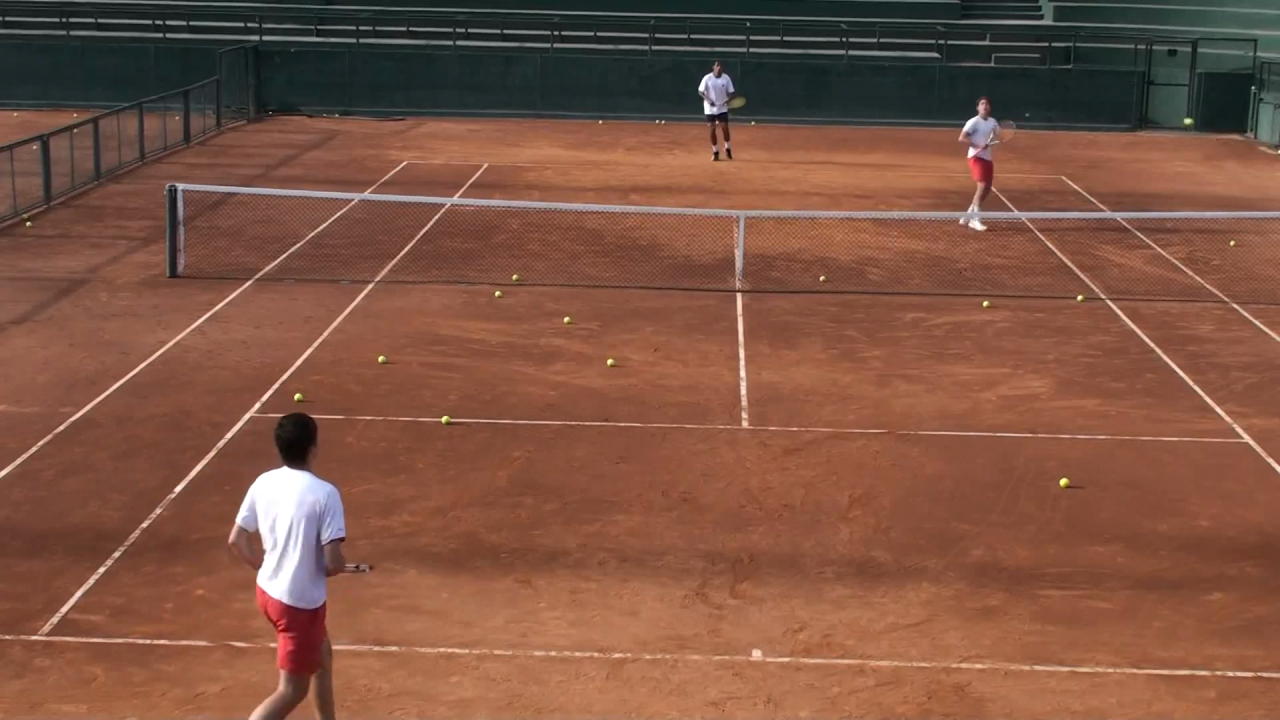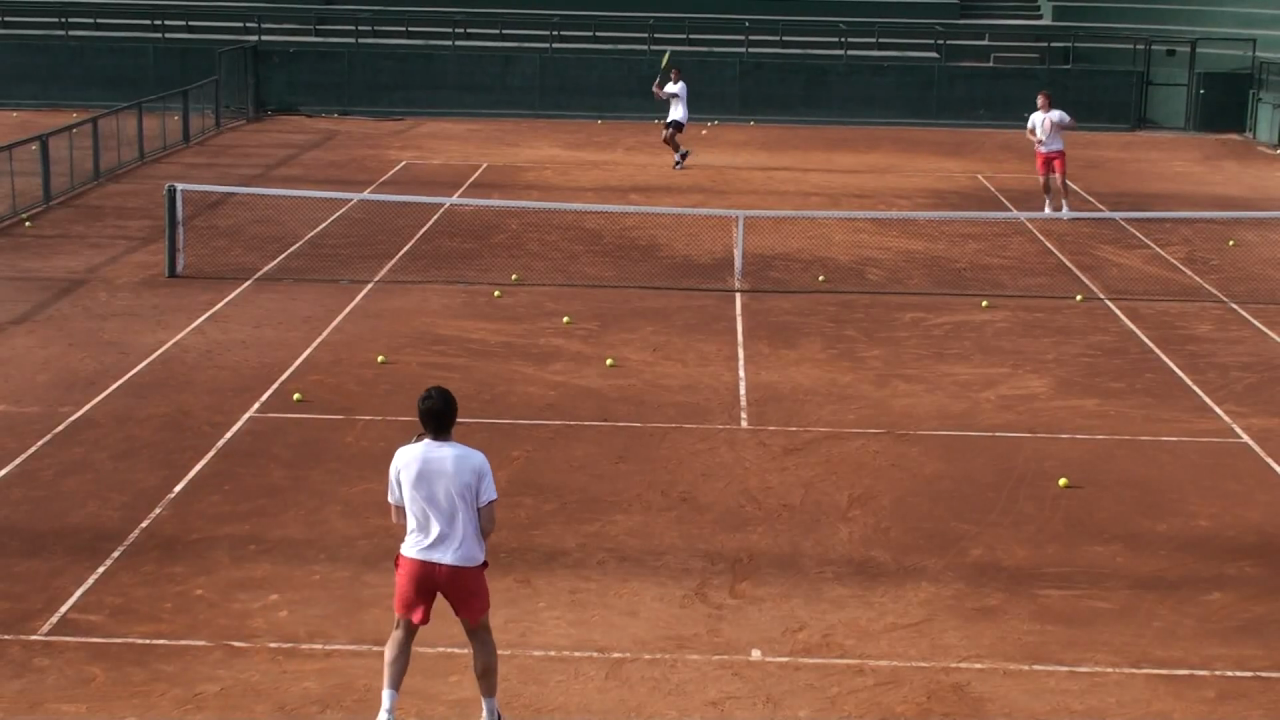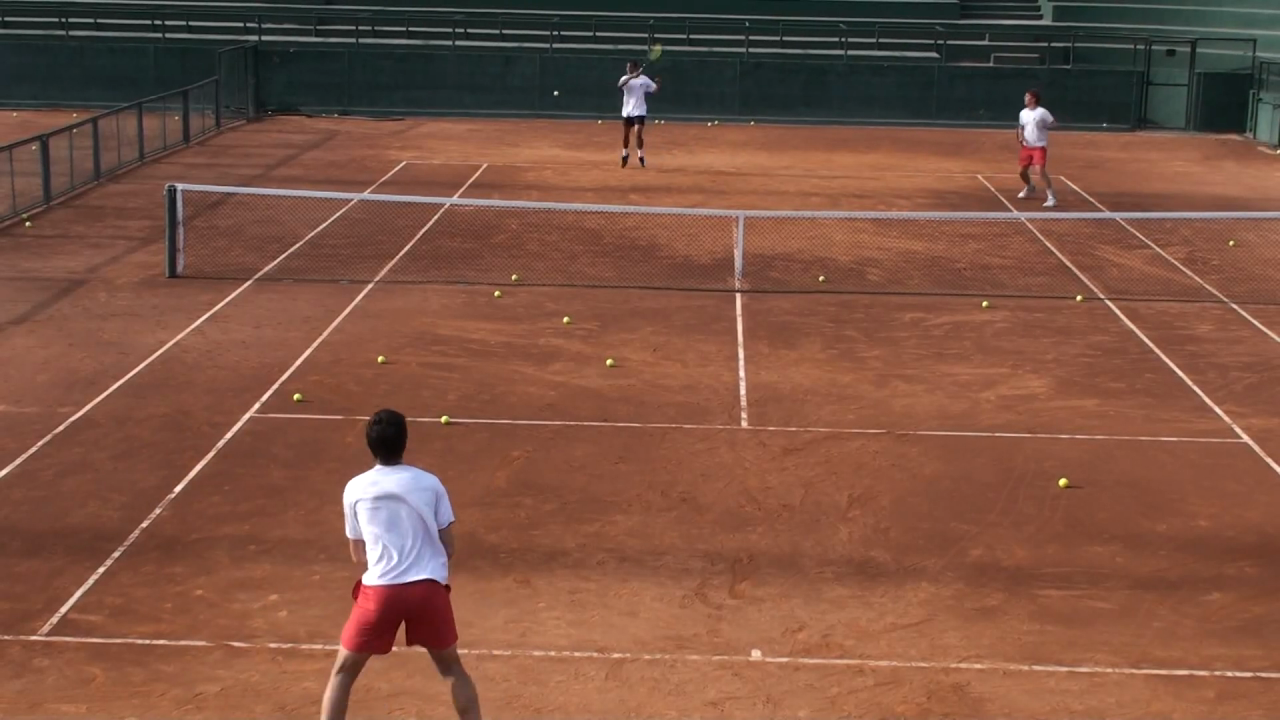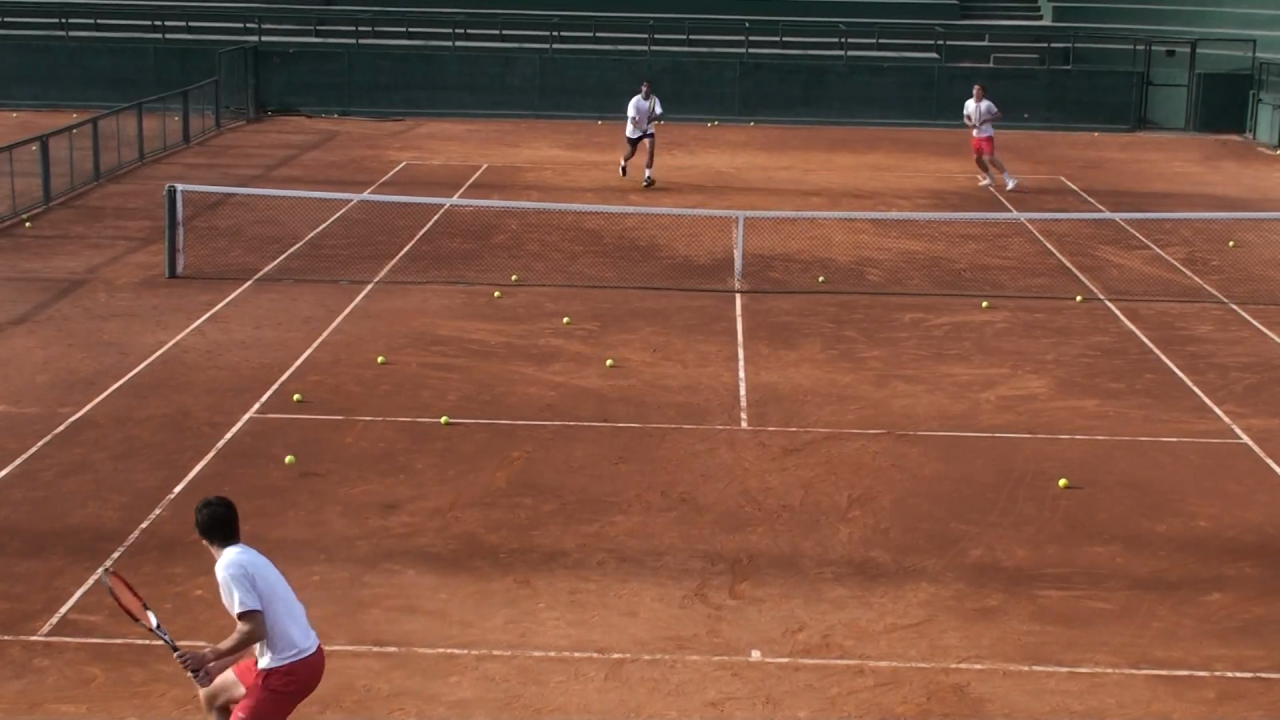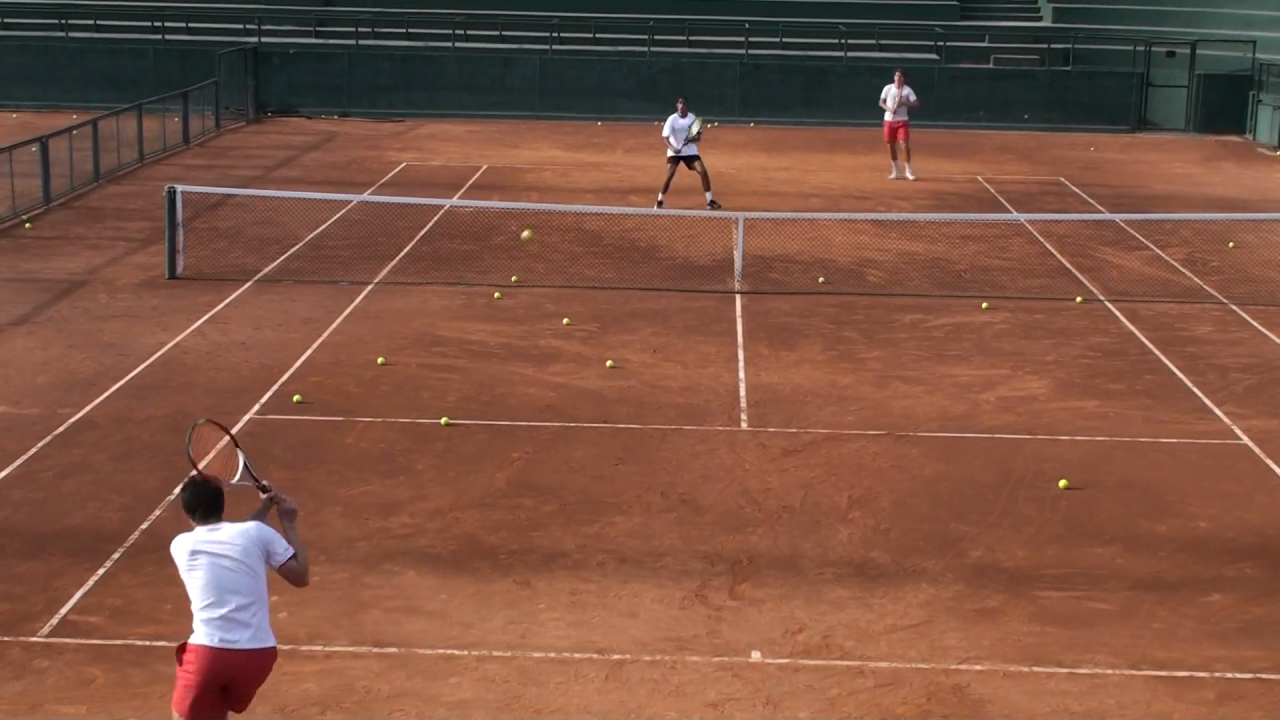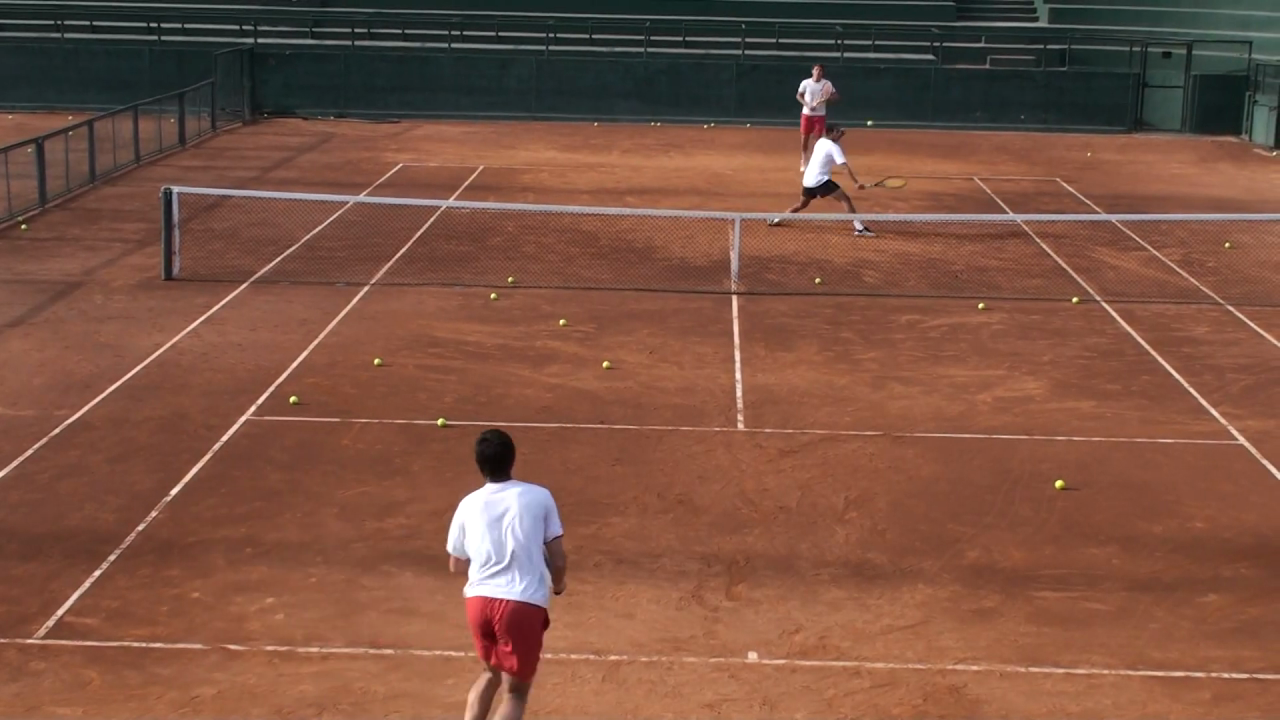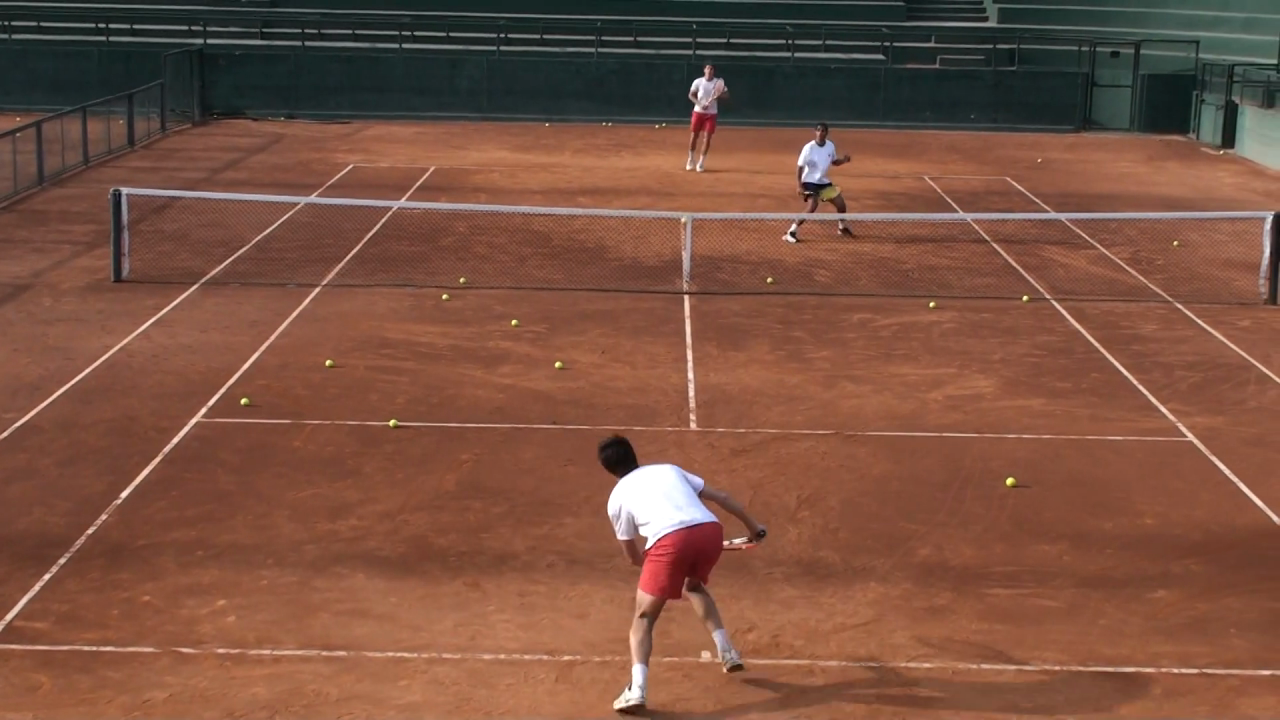
dt=0.7s
person 1, frame 1
left shoulder: (262, 483)
right shoulder: (325, 493)
left elbow: (236, 541)
right elbow: (334, 562)
right wrist: (332, 568)
left hip: (268, 592)
right hip: (301, 602)
left knee: (320, 661)
right knee: (291, 695)
person 1, frame 2
left shoulder: (403, 457)
right shoulder: (475, 461)
left elbow: (398, 516)
right elbow: (487, 524)
left hip: (415, 561)
right hip: (464, 564)
left knee: (402, 633)
right knee: (480, 635)
person 1, frame 3
left shoulder: (355, 489)
right shoulder: (430, 483)
left elbow: (357, 550)
right elbow: (449, 547)
left hip: (380, 591)
right hip: (430, 589)
left knee: (343, 673)
right knee: (452, 670)
person 1, frame 4
left shoulder: (228, 566)
right shoulder: (248, 557)
left elbow: (253, 630)
right elbow: (257, 628)
left wrist: (209, 657)
right wrist: (216, 666)
left hip: (288, 668)
right hip: (307, 657)
right knee: (210, 695)
person 1, frame 5
left shoulder: (180, 546)
right shoulder: (257, 532)
right elbow: (300, 577)
left wrist: (261, 511)
right wrist: (289, 522)
left hip: (207, 652)
right hip: (257, 654)
person 1, frame 6
left shoulder: (468, 506)
right shoulder: (540, 497)
left elbow: (456, 565)
right elbow: (559, 559)
right wrist: (557, 584)
left hip: (479, 602)
right hip: (523, 606)
left knee: (493, 675)
right knee: (517, 691)
person 1, frame 7
left shoulder: (618, 497)
right shoulder: (670, 470)
left elbow: (632, 554)
right elbow: (723, 498)
left wrist: (652, 579)
right wrist: (752, 525)
left hip: (670, 540)
right hip: (708, 530)
left knee: (643, 617)
right knee: (695, 588)
left ankle: (636, 691)
right ankle: (726, 650)
